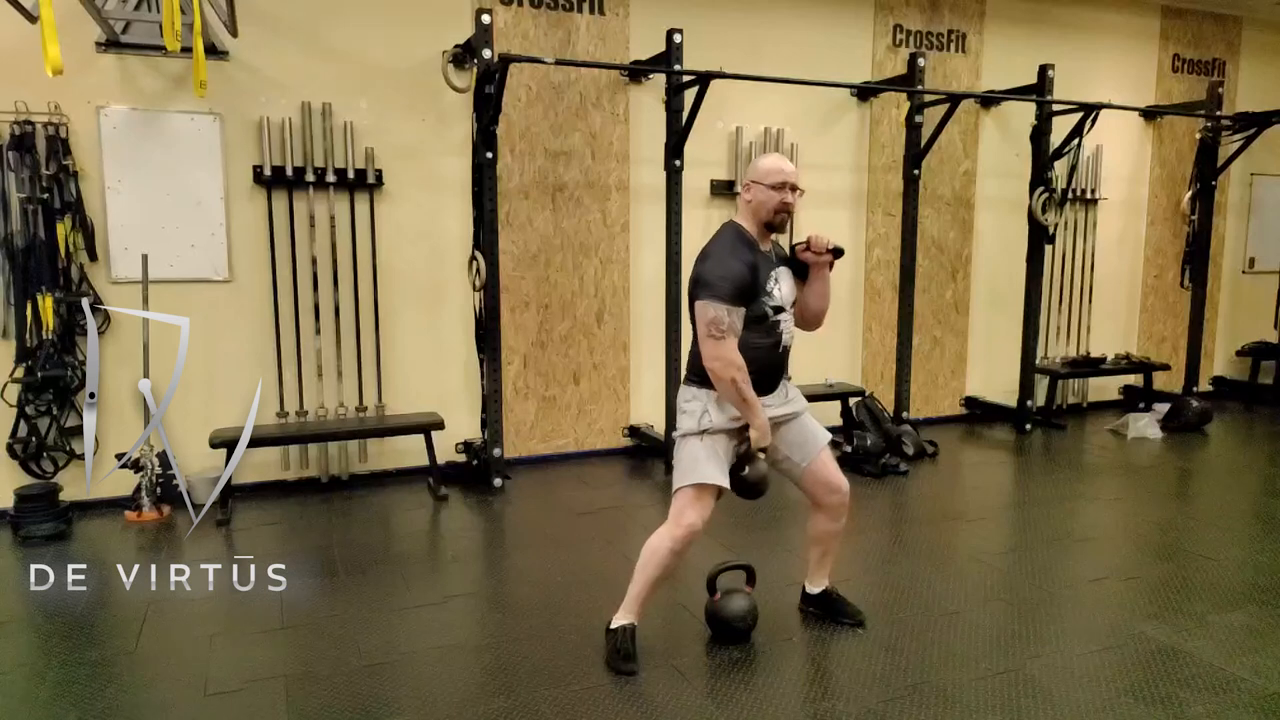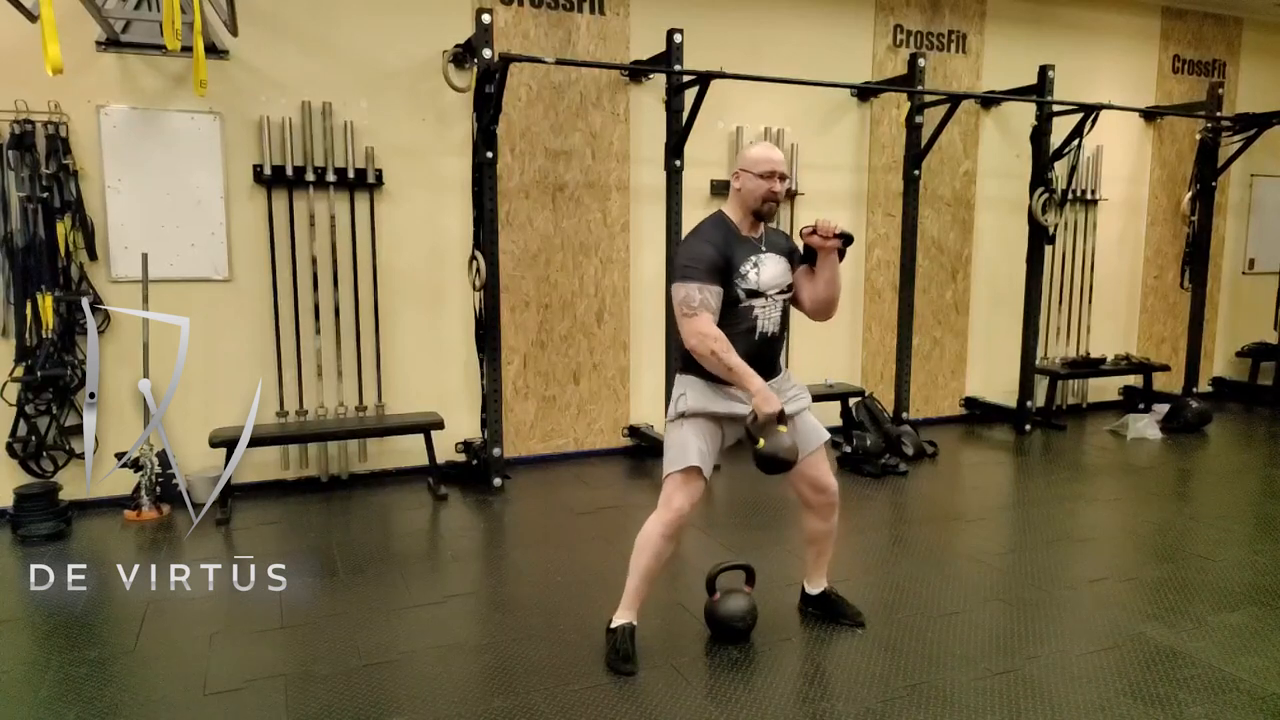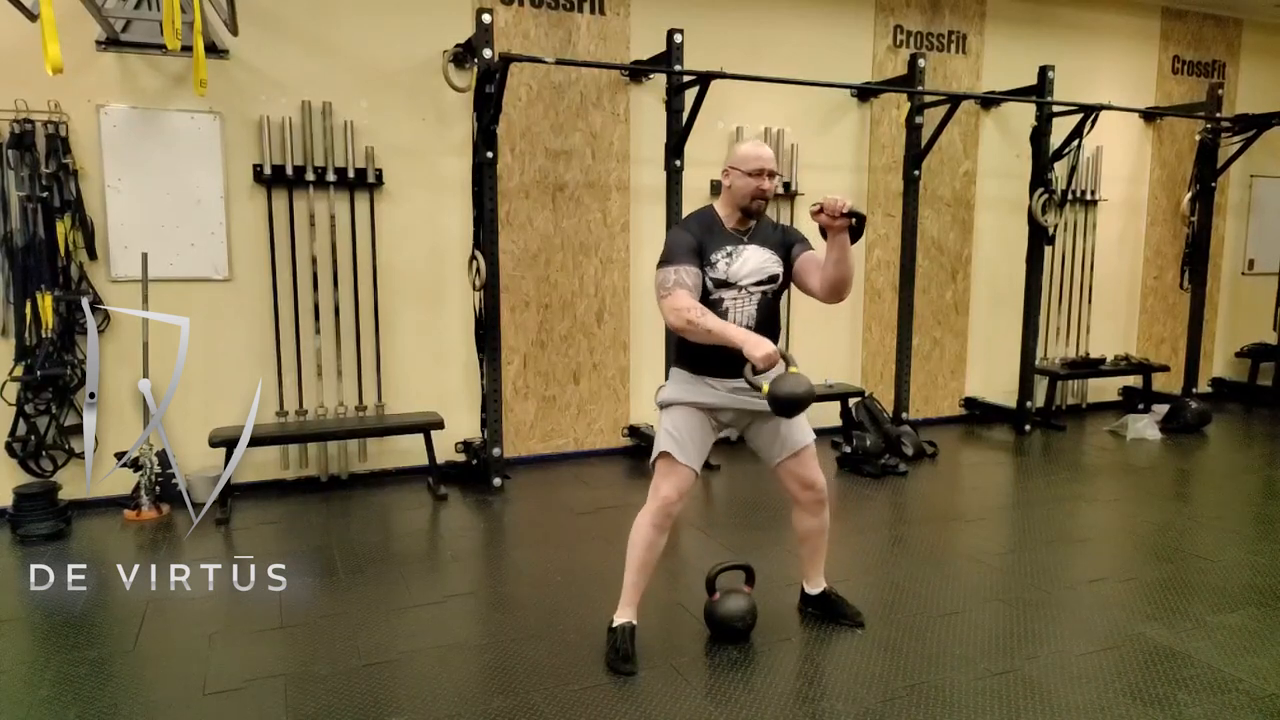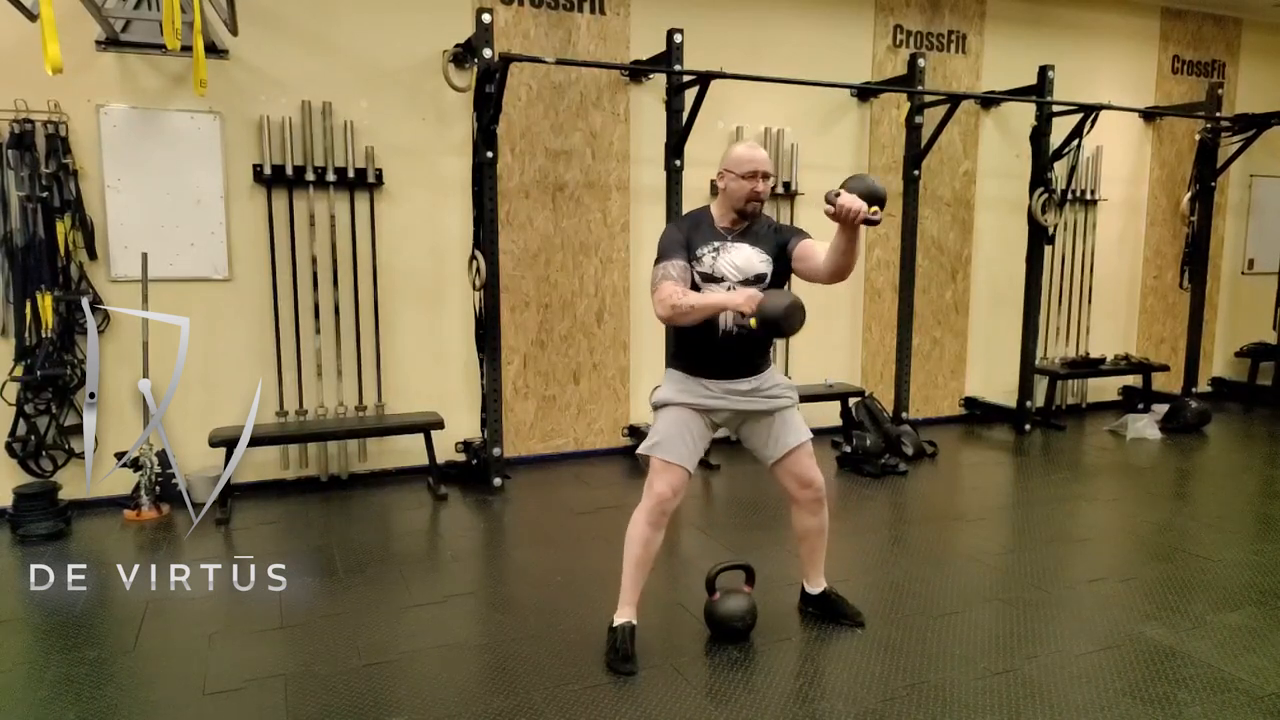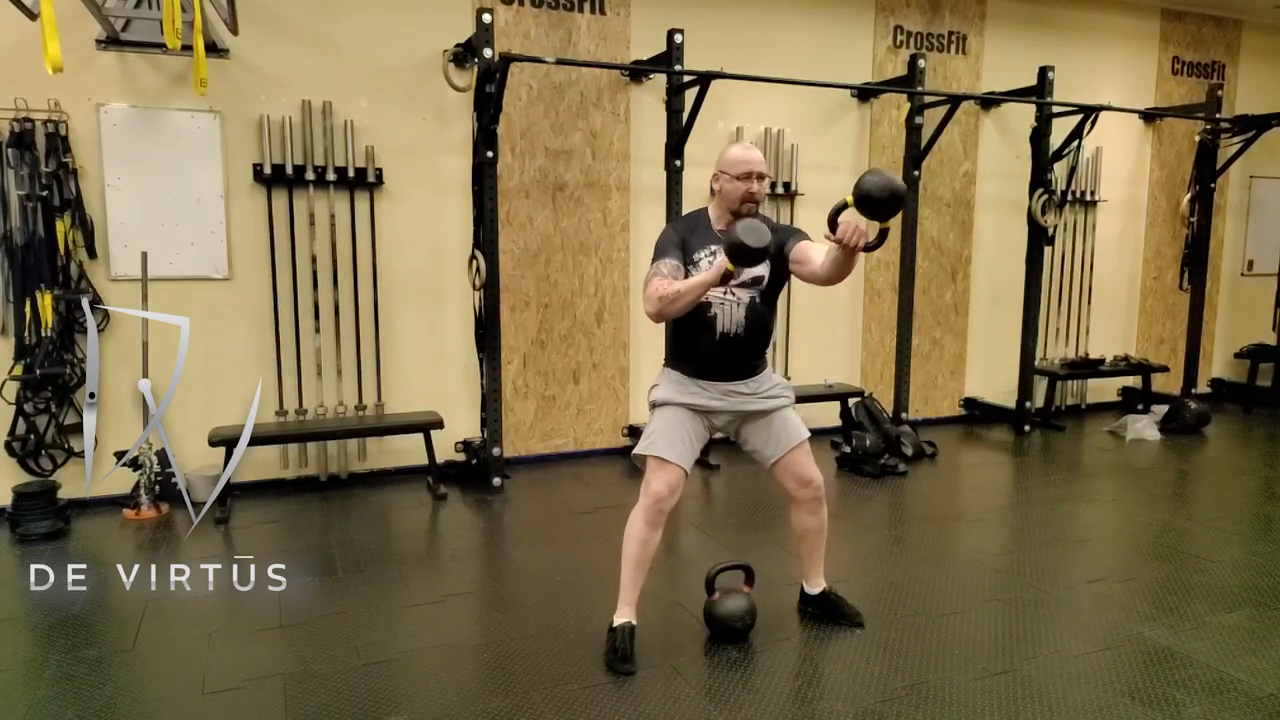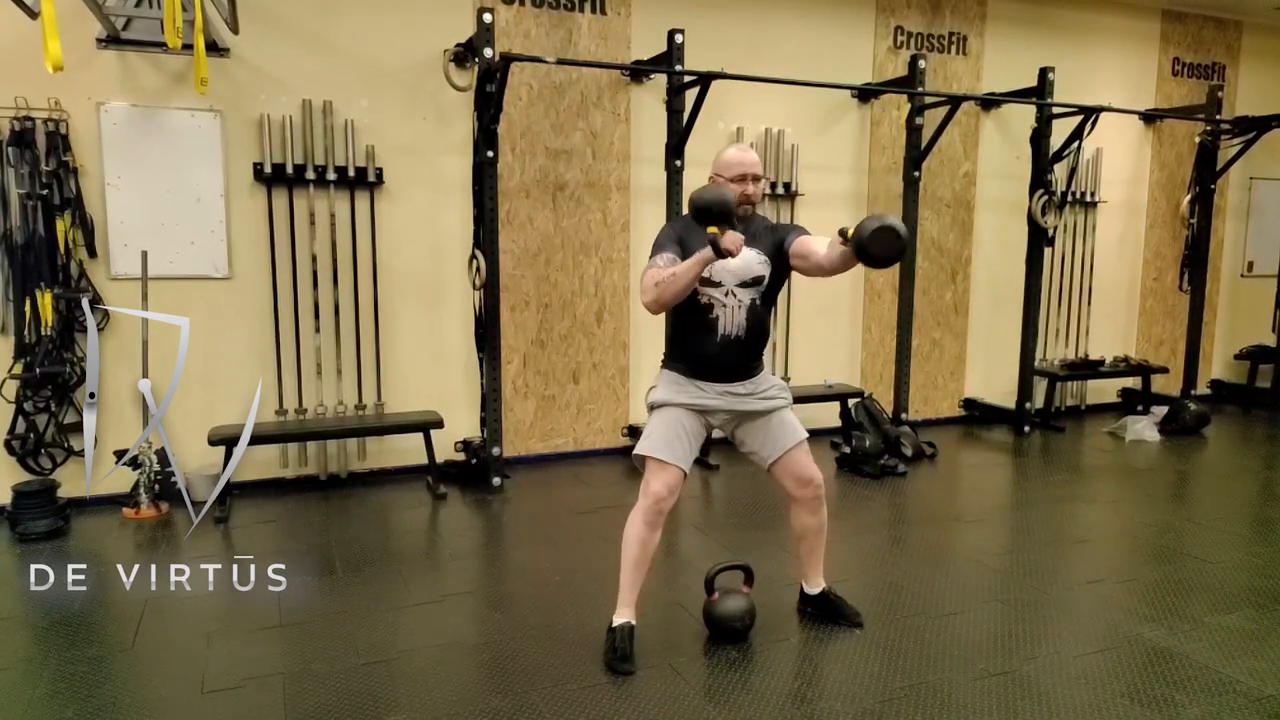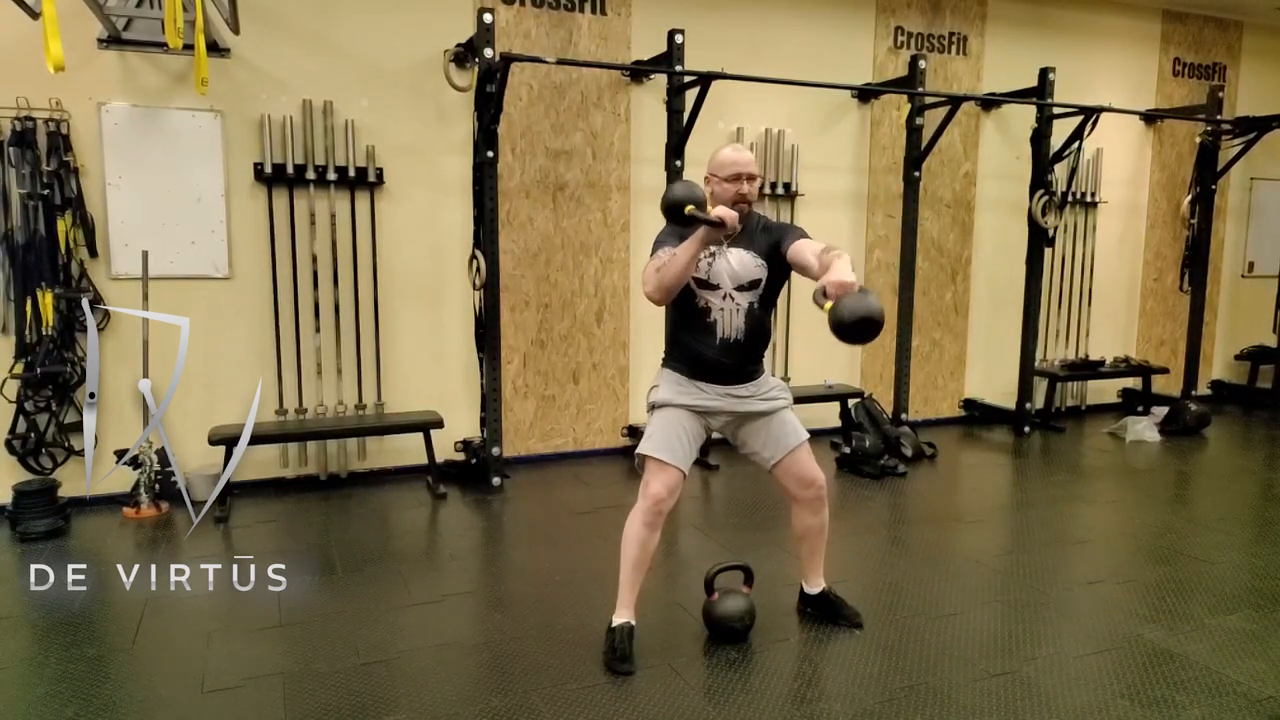
dt=0.7s
person 1, frame 1
left shoulder: (777, 254)
right shoulder: (725, 260)
left elbow: (808, 319)
right elbow: (718, 357)
left wrist: (819, 269)
right wrist: (753, 419)
left hip: (777, 396)
right hip: (716, 403)
left knee: (834, 493)
right knee: (687, 522)
left ankle: (816, 591)
right ankle: (623, 622)
person 1, frame 2
left shoulder: (781, 244)
right shoulder: (705, 245)
left elbow: (820, 308)
right elbow: (697, 333)
left wrist: (827, 253)
right wrist: (753, 388)
left hip: (775, 384)
right hip: (707, 392)
left knee: (824, 492)
right knee: (675, 508)
left ankle: (815, 592)
right ankle: (623, 622)
person 1, frame 3
left shoulder: (782, 239)
right shoulder: (690, 234)
left elbow: (833, 290)
right elbow: (678, 313)
left wrist: (839, 235)
right wrist: (742, 340)
left hip: (765, 384)
right hip: (697, 385)
left knee: (813, 490)
right knee: (665, 499)
left ankle: (815, 592)
right ankle: (624, 620)
person 1, frame 4
left shoulder: (778, 237)
right shoulder: (684, 232)
left elbow: (832, 269)
right elbow: (667, 305)
left wrist: (849, 229)
right wrist: (729, 298)
left hip: (760, 384)
right hip: (691, 385)
left knee: (810, 488)
right knee: (660, 497)
left ankle: (815, 591)
right ankle: (623, 621)
person 1, frame 5
left shoulder: (778, 237)
right shoulder: (682, 233)
left elbow: (823, 269)
right elbow: (656, 305)
left wrist: (848, 248)
right wrist: (718, 273)
left hip: (756, 385)
right hip: (686, 386)
left knee: (809, 486)
right knee: (656, 496)
left ankle: (814, 591)
right ankle: (623, 621)
person 1, frame 6
left shoulder: (776, 236)
right shoulder: (681, 232)
left elbow: (823, 257)
right elbow: (653, 298)
left wrist: (853, 246)
right wrist: (710, 253)
left hip: (753, 386)
right hip: (685, 385)
left knee: (809, 485)
right knee: (656, 496)
left ankle: (813, 592)
right ankle: (623, 621)
person 1, frame 7
left shoulder: (774, 235)
right shoulder: (680, 232)
left elbow: (816, 254)
right elbow: (656, 290)
left wrist: (837, 267)
right wrist: (704, 234)
left hip: (754, 388)
right hip: (685, 386)
left knee: (811, 486)
right knee: (655, 497)
left ankle: (814, 592)
right ankle: (622, 621)
